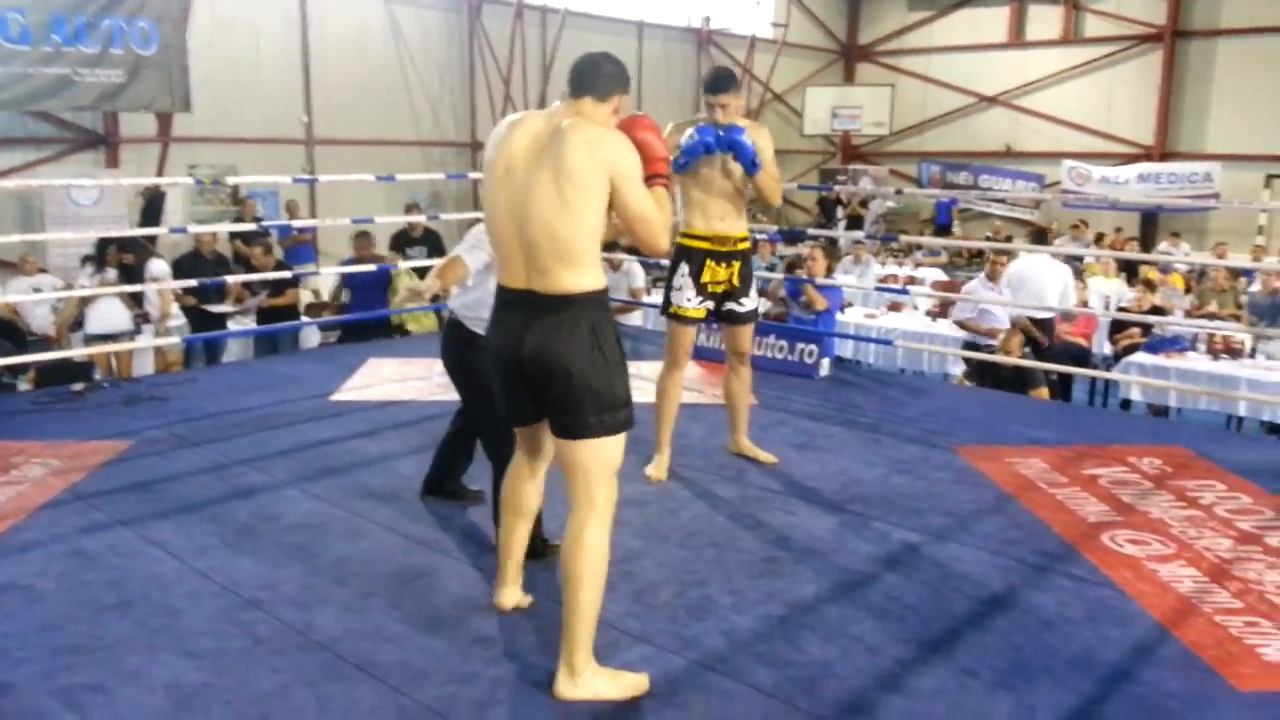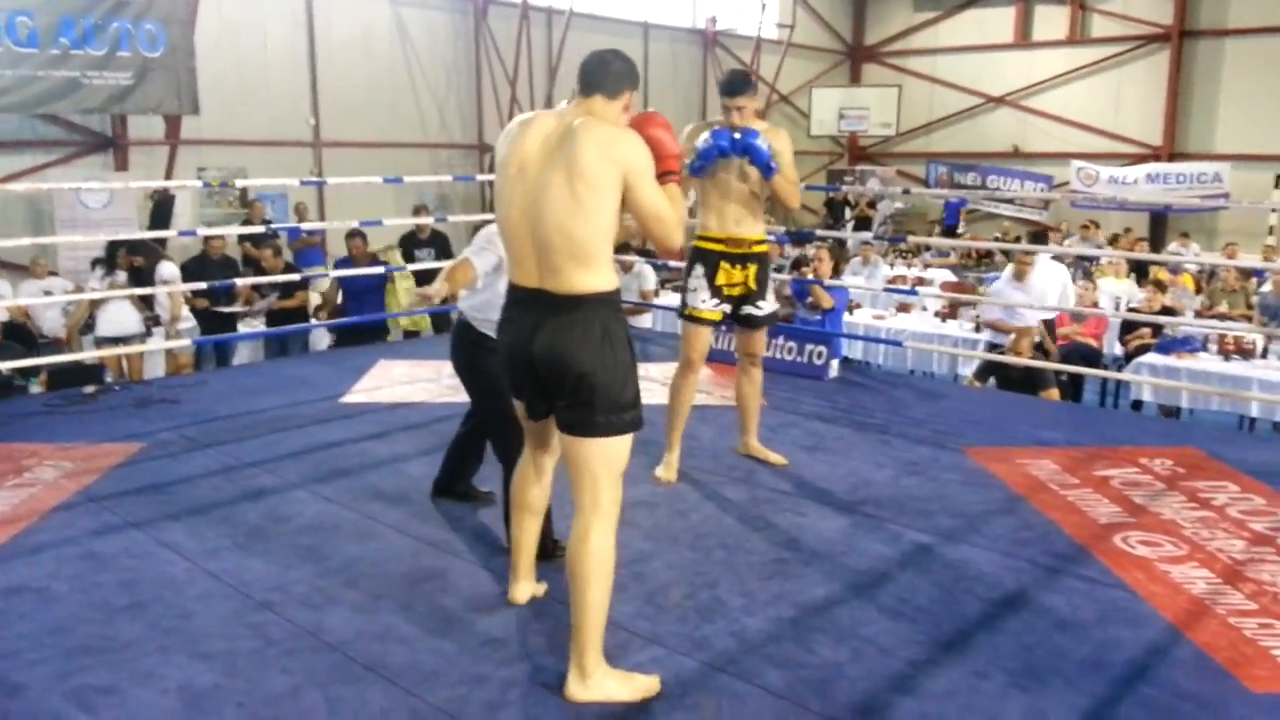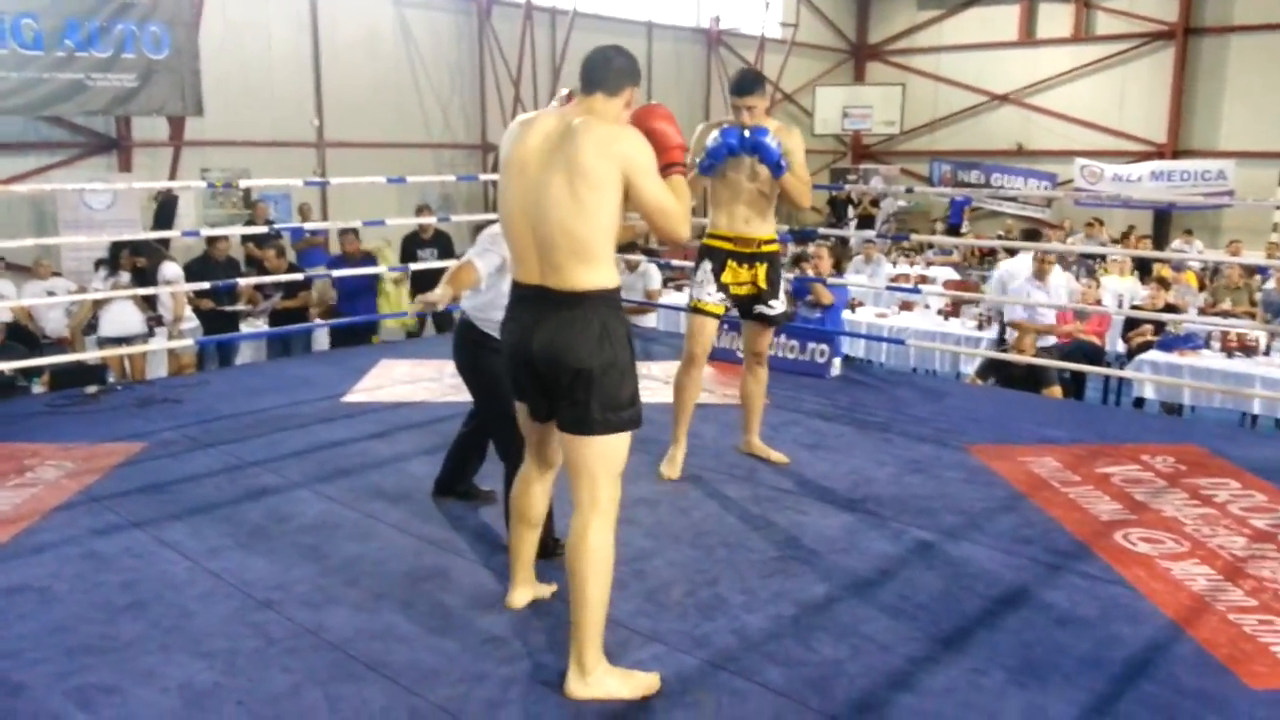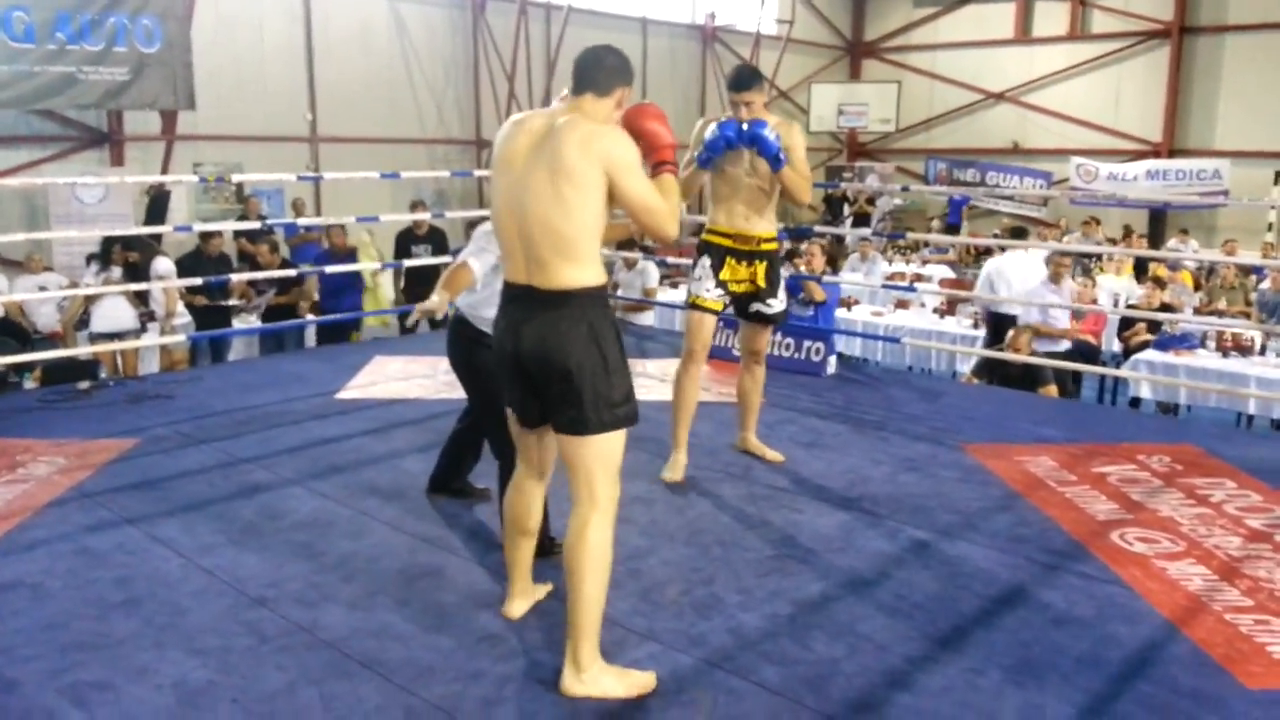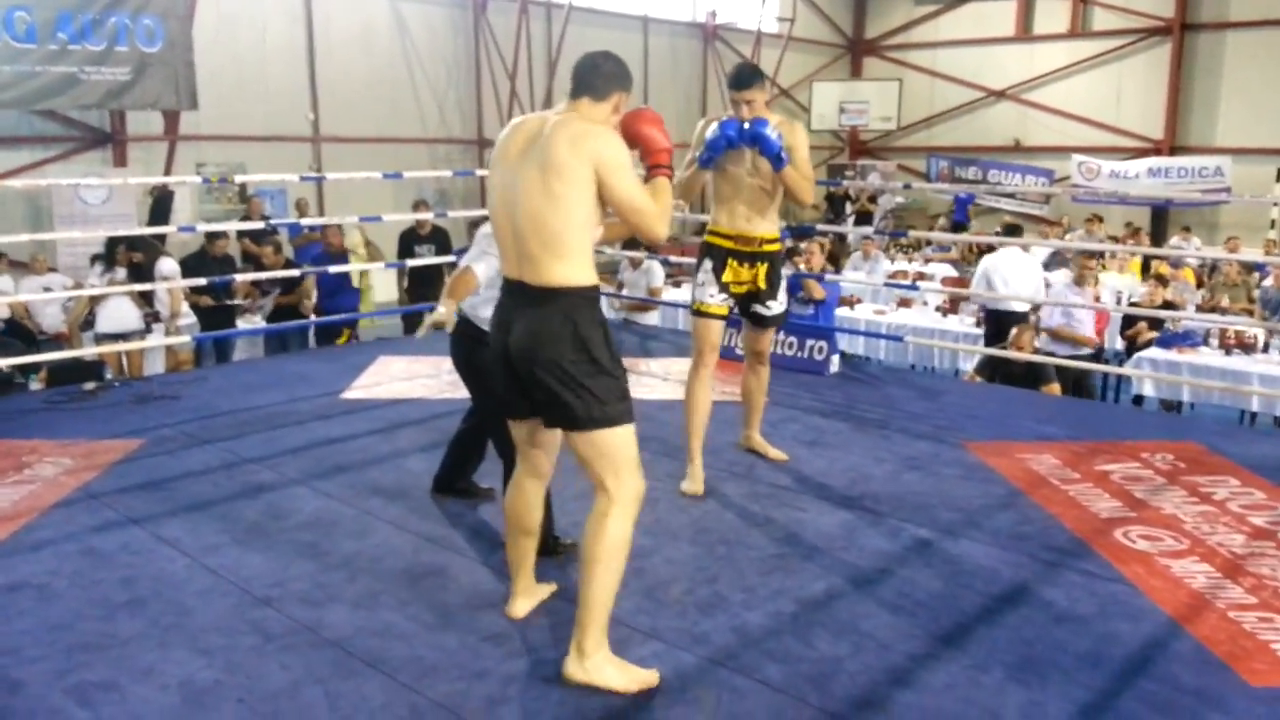
dt=0.1s
person 1, frame 1
left shoulder: (505, 134)
right shoulder: (609, 144)
right elbow: (657, 242)
right wrist: (657, 172)
left hip: (510, 320)
right hip: (575, 328)
left knee: (532, 451)
right knee: (593, 503)
left ankle: (508, 583)
right ankle: (577, 670)
person 1, frame 2
left shoulder: (515, 133)
right shoulder: (621, 142)
right elbow: (671, 238)
right wrist: (670, 168)
left hip: (520, 319)
right hip: (587, 328)
left knee: (539, 446)
right knee: (599, 503)
left ankle: (521, 577)
right ankle: (588, 671)
person 1, frame 3
left shoulder: (519, 131)
right shoulder: (621, 140)
right elbow: (676, 230)
right wrist: (673, 160)
left hip: (524, 317)
right hip: (588, 325)
left knee: (540, 459)
right knee: (597, 500)
left ankle: (522, 583)
right ankle: (588, 669)
person 1, frame 4
left shoulder: (512, 132)
right shoulder: (606, 139)
right elbow: (665, 228)
right wrist: (663, 159)
left hip: (515, 317)
right hip: (577, 324)
left knee: (533, 467)
right knee: (596, 499)
left ankle: (518, 590)
right ankle: (583, 667)
person 1, frame 5
left shoulder: (514, 135)
right shoulder: (597, 140)
right elbow: (655, 229)
right wrist: (659, 163)
left hip: (513, 316)
right hip: (566, 324)
left knee: (532, 464)
right knee: (622, 487)
left ankle: (522, 589)
right ankle: (589, 651)
person 2, frame 1
left shoulder: (756, 135)
right shoulder: (681, 132)
left elbow: (775, 199)
left wrist: (751, 162)
right wrist: (681, 162)
left hip: (738, 252)
right hip: (694, 252)
left knee: (740, 354)
right knee: (677, 356)
left ankle: (739, 438)
right ankle: (661, 450)
person 2, frame 2
left shoulder: (775, 138)
right shoulder: (699, 135)
left elbow: (793, 202)
left wrist: (767, 165)
right wrist: (696, 166)
left hip: (754, 255)
right hip: (710, 254)
left knee: (752, 356)
right knee: (692, 359)
left ankle: (749, 439)
right ankle: (672, 450)
person 2, frame 3
left shoulder: (787, 137)
right shoulder: (709, 133)
left elbow: (804, 201)
left wrist: (776, 163)
right wrist: (705, 164)
left hip: (764, 254)
right hip: (718, 251)
left knee: (758, 354)
right knee: (695, 353)
left ankle: (751, 438)
right ankle: (677, 446)
person 2, frame 4
left shoulder: (788, 132)
right shoulder: (709, 129)
left elbow: (804, 197)
right elbow: (681, 191)
left wrist: (775, 156)
right wrist: (704, 157)
left hip: (763, 252)
right hip: (717, 247)
left knee: (755, 353)
right knee: (695, 349)
left ankle: (747, 435)
right ankle: (679, 450)
person 2, frame 5
left shoulder: (790, 131)
right shoulder: (711, 128)
left elbow: (806, 197)
right elbow: (683, 192)
left wrist: (777, 155)
right wrist: (706, 156)
left hip: (767, 253)
right hip: (719, 251)
left knee: (759, 354)
right knee: (705, 358)
left ankle: (751, 433)
right ankle: (696, 463)
person 3, frame 1
right shoulder: (489, 236)
right elbow: (460, 263)
right wrist: (431, 285)
right hip: (470, 343)
left knee: (477, 414)
right knee: (508, 436)
left ankle: (442, 482)
person 3, frame 2
right shoulder: (498, 237)
right elbow: (469, 265)
right wrist: (441, 287)
right hip: (480, 344)
left knee: (486, 416)
right knee: (517, 437)
left ankle: (452, 483)
right ankle: (533, 540)
person 3, frame 3
right shoulder: (501, 237)
right elbow: (472, 267)
right wrist: (443, 293)
right hip: (483, 344)
left knee: (488, 416)
right knee: (519, 436)
left ankle: (454, 482)
right ankle: (533, 538)
person 3, frame 4
right shoulder: (495, 235)
right elbow: (468, 268)
right wrist: (441, 298)
right hip: (476, 341)
left knee: (483, 413)
right knee: (514, 434)
left ankle: (447, 480)
person 3, frame 5
right shoulder: (497, 236)
right elbow: (471, 273)
right wrist: (447, 308)
right hip: (479, 341)
left knee: (487, 413)
left ankle: (453, 480)
right ankle: (534, 537)
